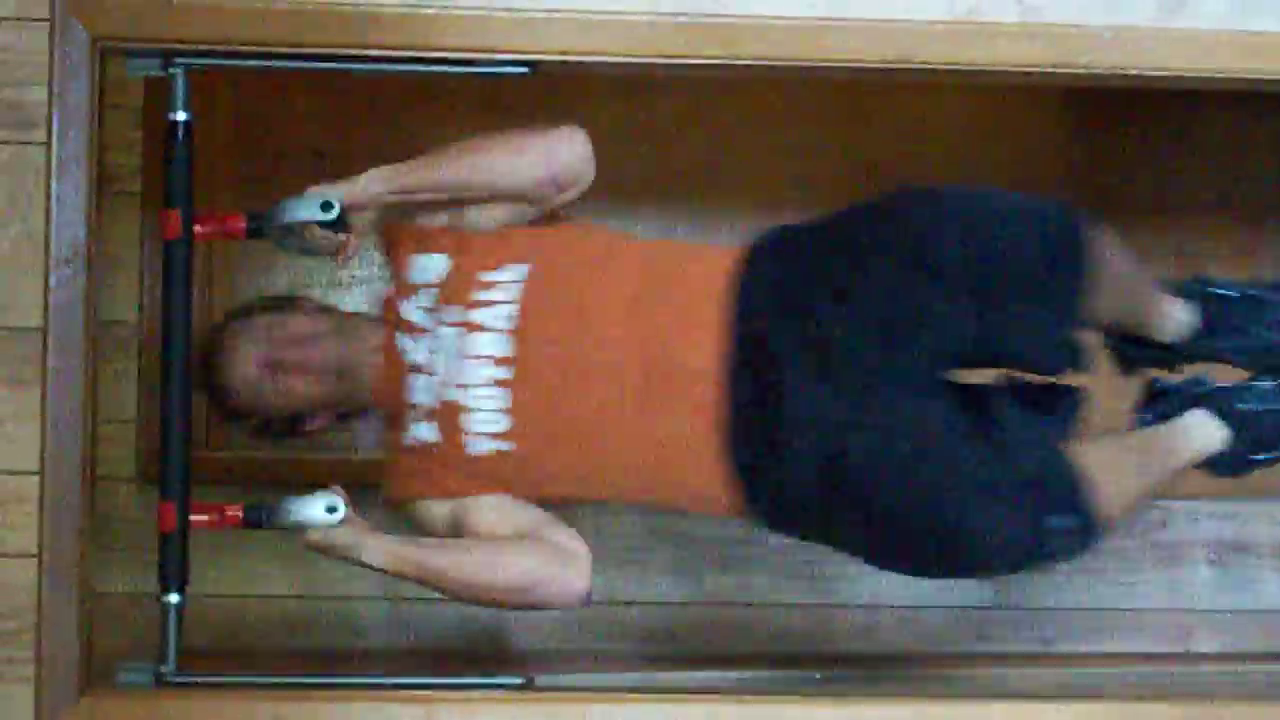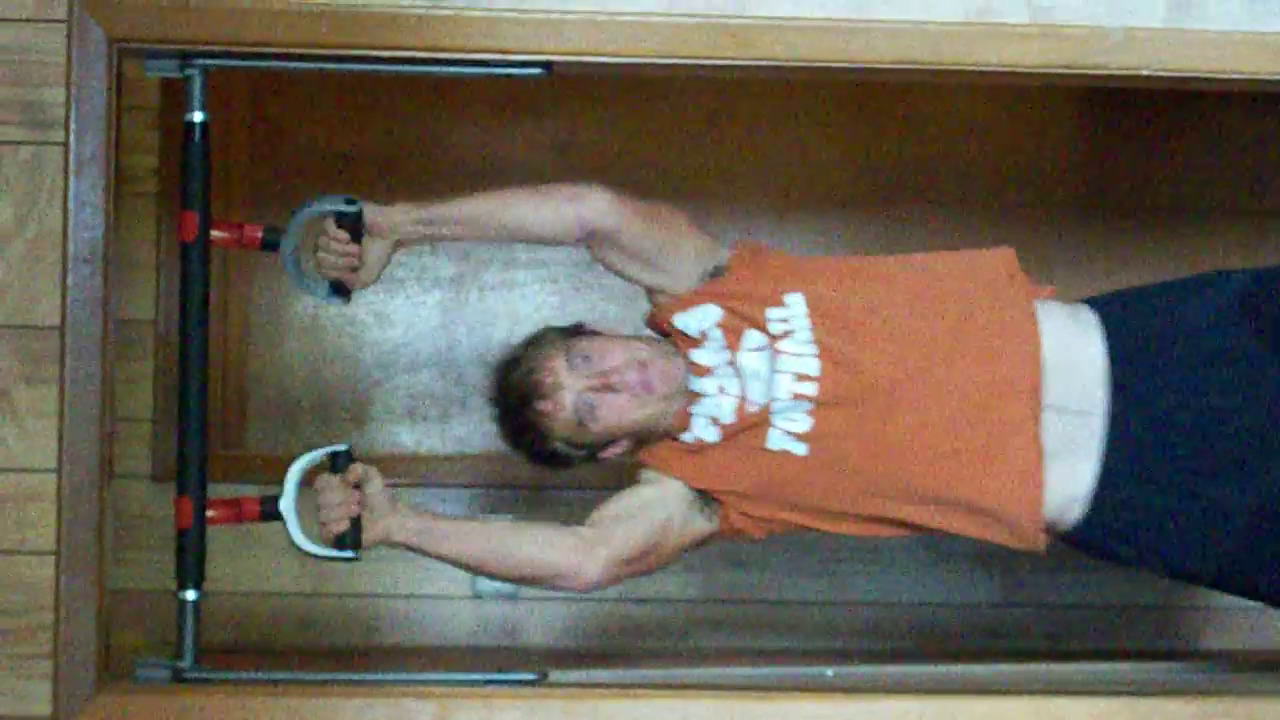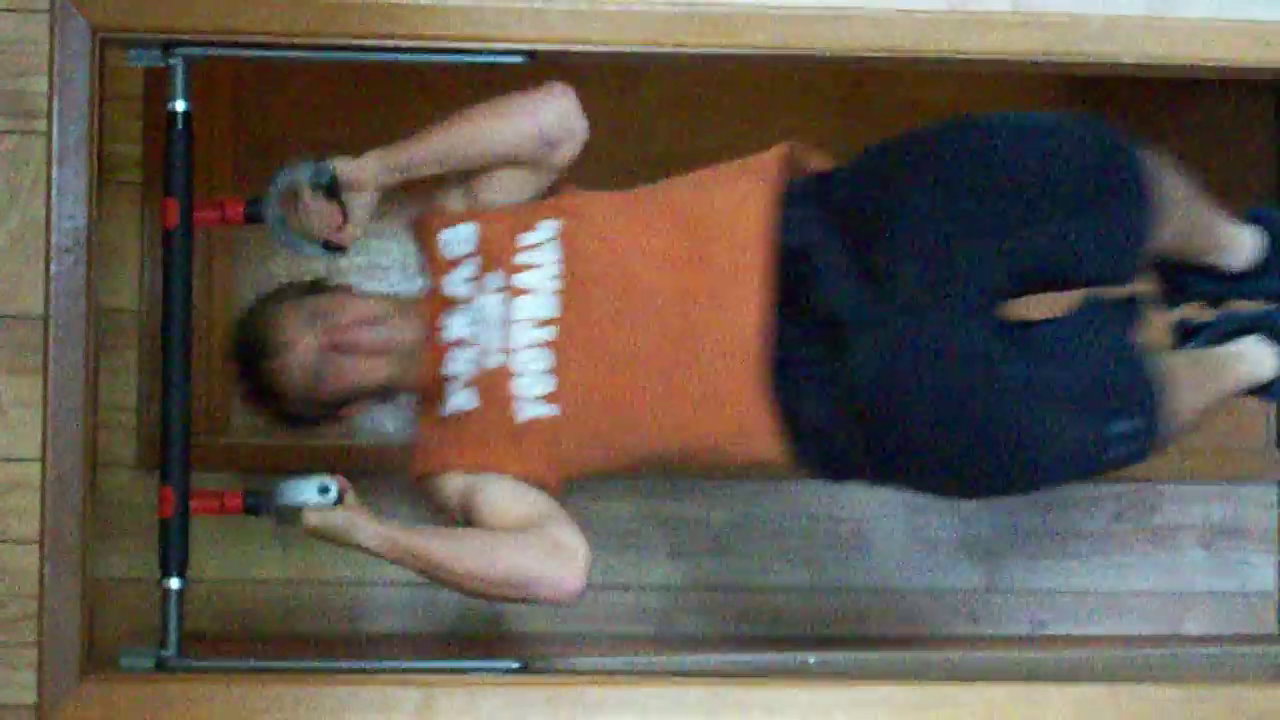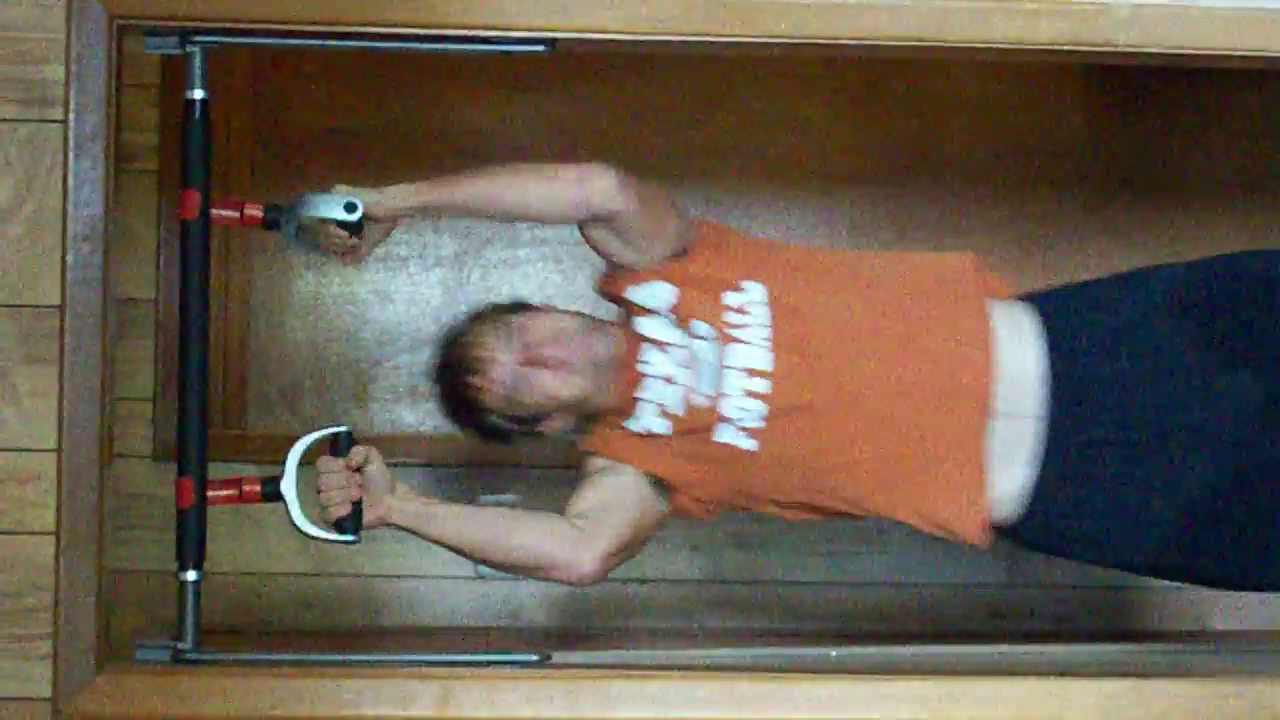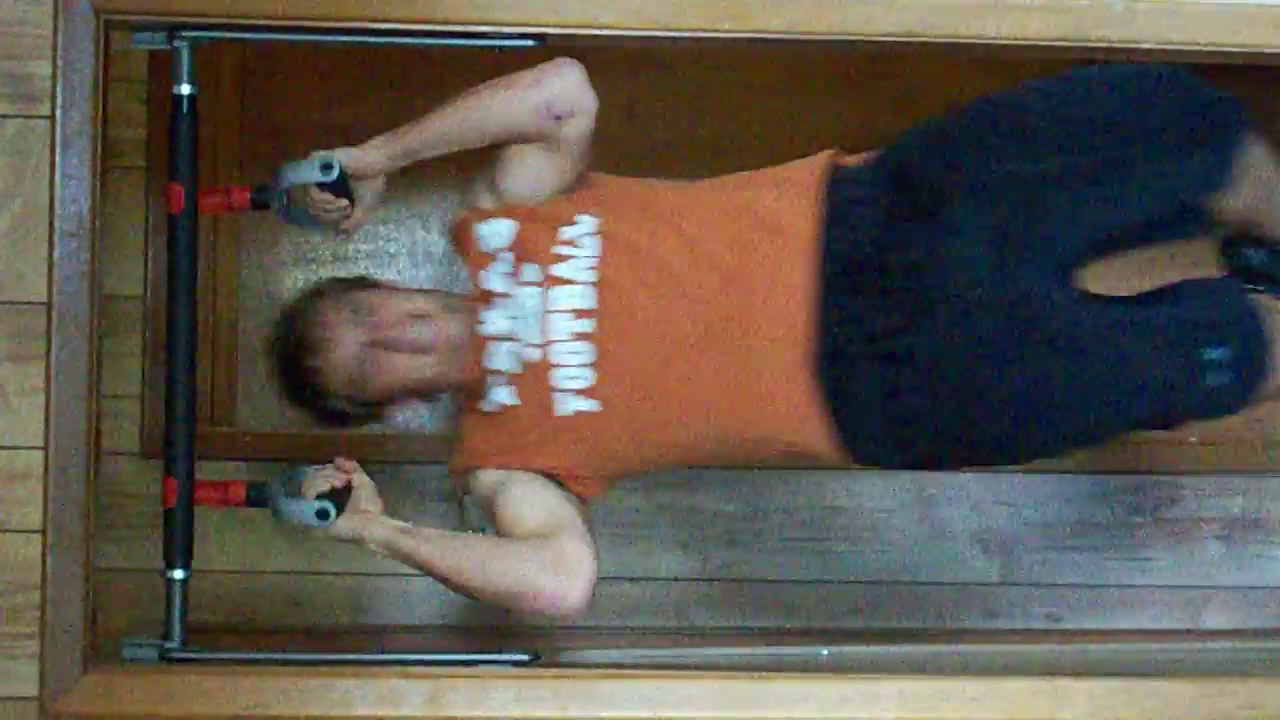
dt=1s
person 1, frame 1
left shoulder: (418, 247)
right shoulder: (430, 475)
left elbow: (566, 154)
right elbow: (562, 574)
left wrist: (371, 184)
right wrist: (371, 548)
left hip: (764, 295)
right hip: (776, 443)
left knee: (1023, 240)
right knee: (1027, 515)
left ankle: (1175, 322)
person 1, frame 2
left shoulder: (706, 297)
right shoulder: (699, 480)
left elbow: (595, 211)
right elbow: (587, 558)
left wrist: (401, 219)
right wrist: (393, 520)
person 1, frame 3
left shoulder: (448, 221)
right shoulder: (459, 455)
left elbow: (557, 113)
right elbow: (559, 568)
left wrist: (374, 171)
right wrist: (364, 530)
left hip: (801, 231)
right hip: (816, 397)
left knee: (1080, 167)
right knee: (1087, 414)
person 1, frame 4
left shoulder: (654, 277)
right shoulder: (637, 456)
left elbow: (600, 190)
right elbow: (579, 551)
left wrist: (399, 196)
right wrist: (395, 504)
left hip: (1046, 336)
person 1, frame 5
left shoulder: (494, 223)
right shoulder: (501, 451)
left elbow: (563, 87)
right elbow: (562, 583)
left wrist: (376, 153)
right wrist: (381, 530)
right hip: (878, 387)
left knee: (1161, 111)
right knee: (1182, 359)
